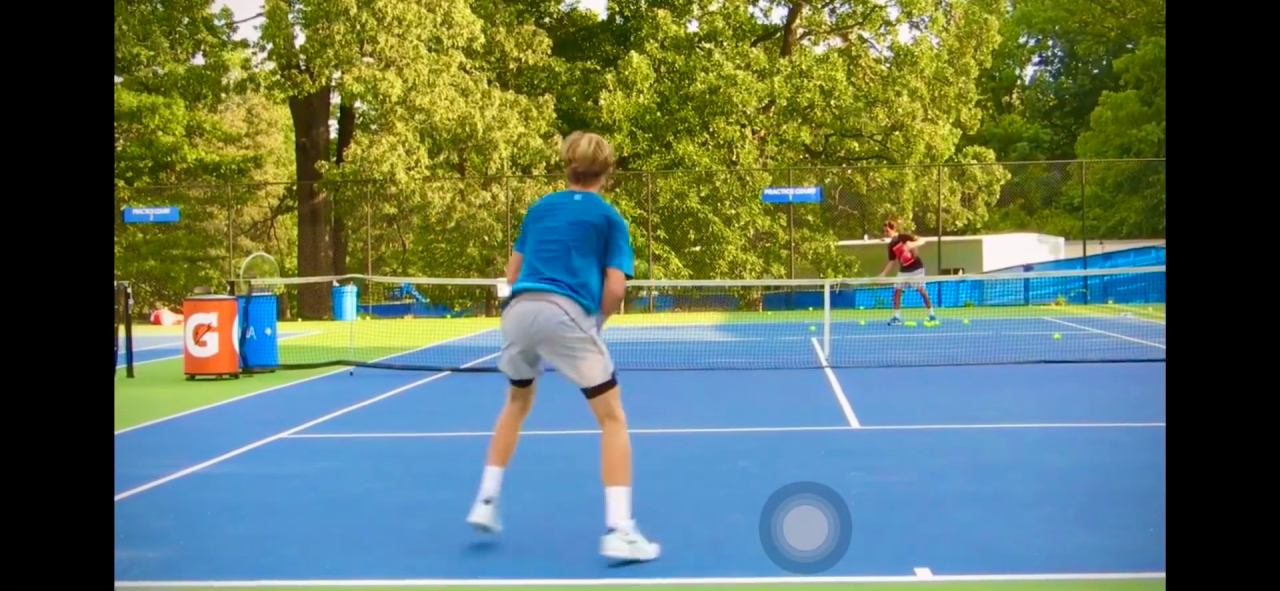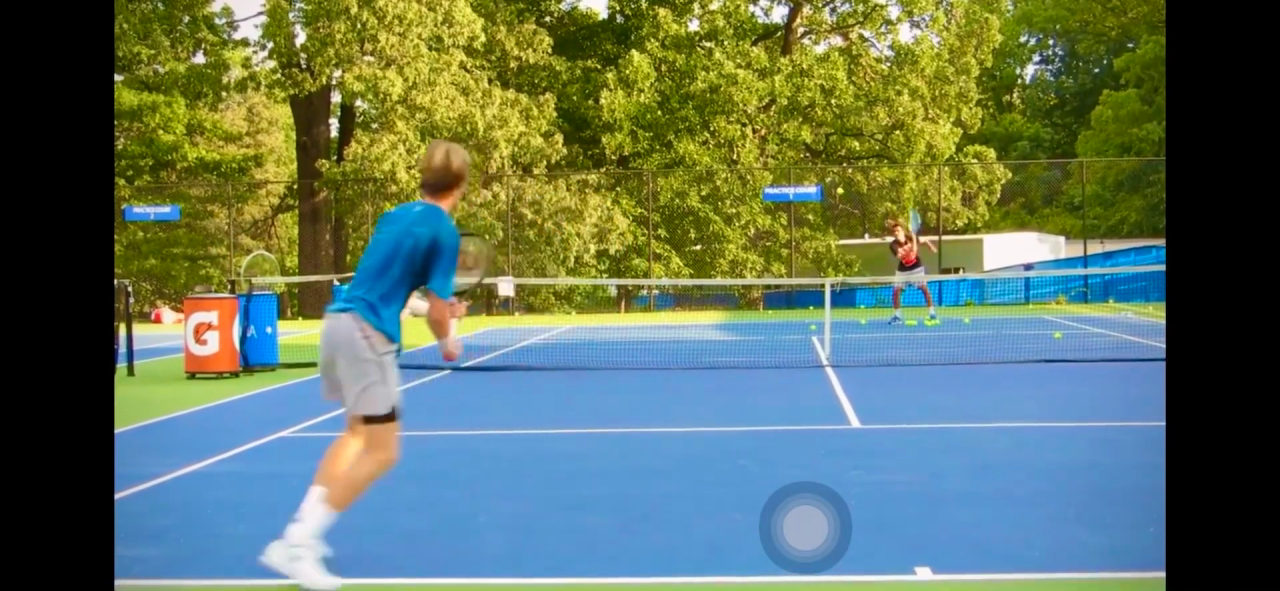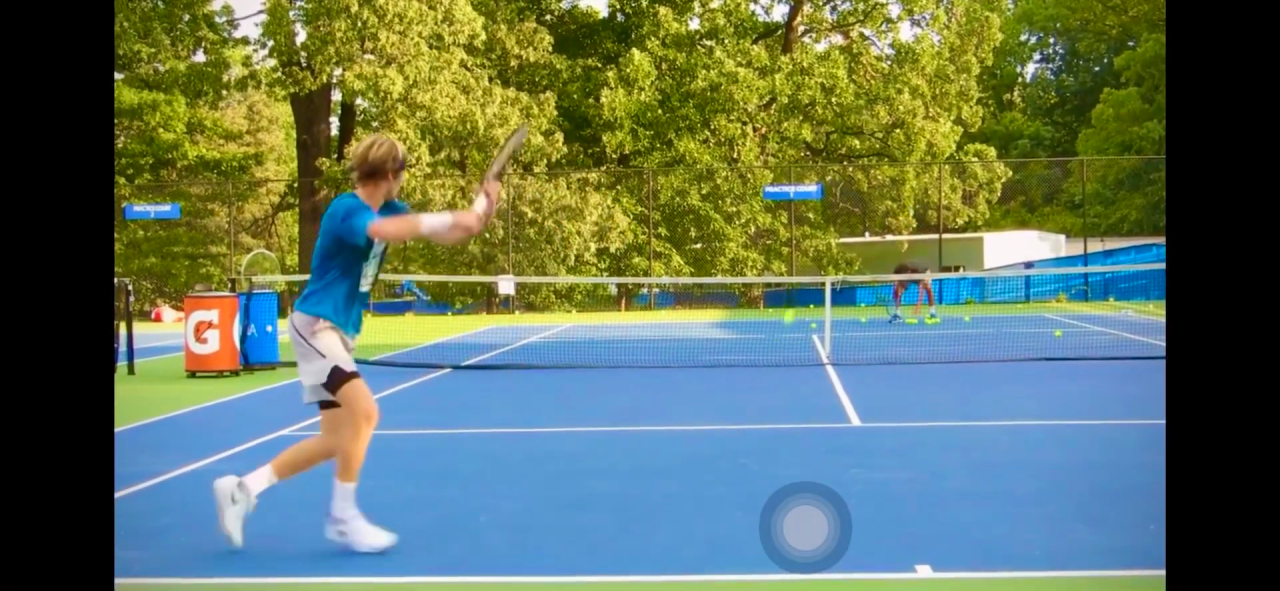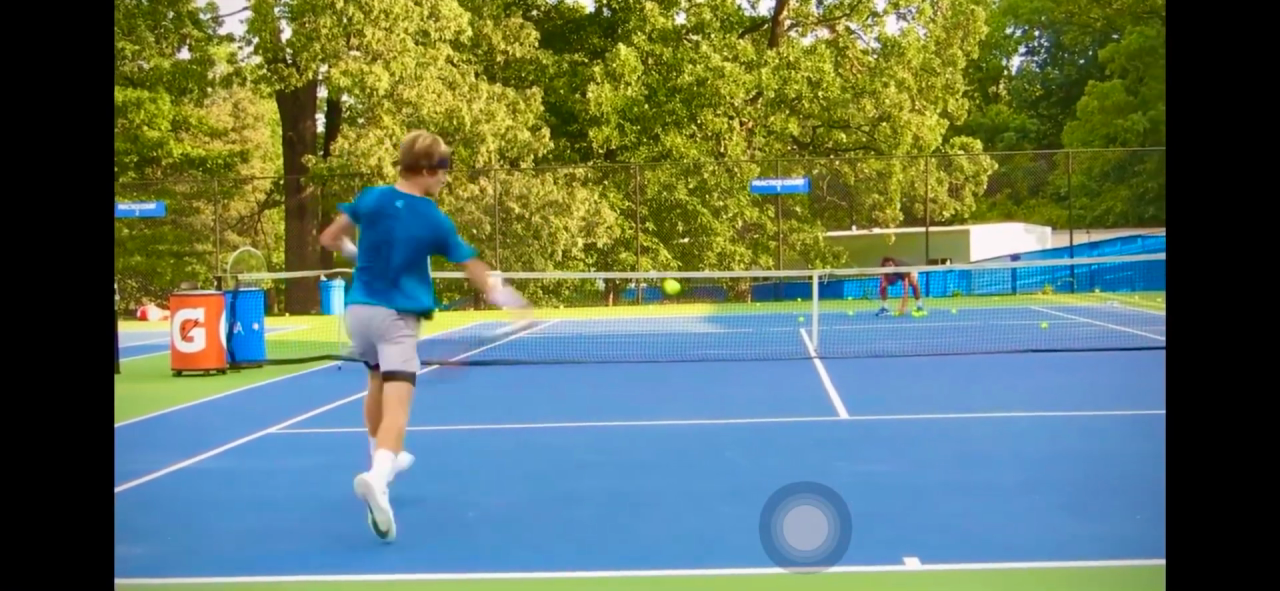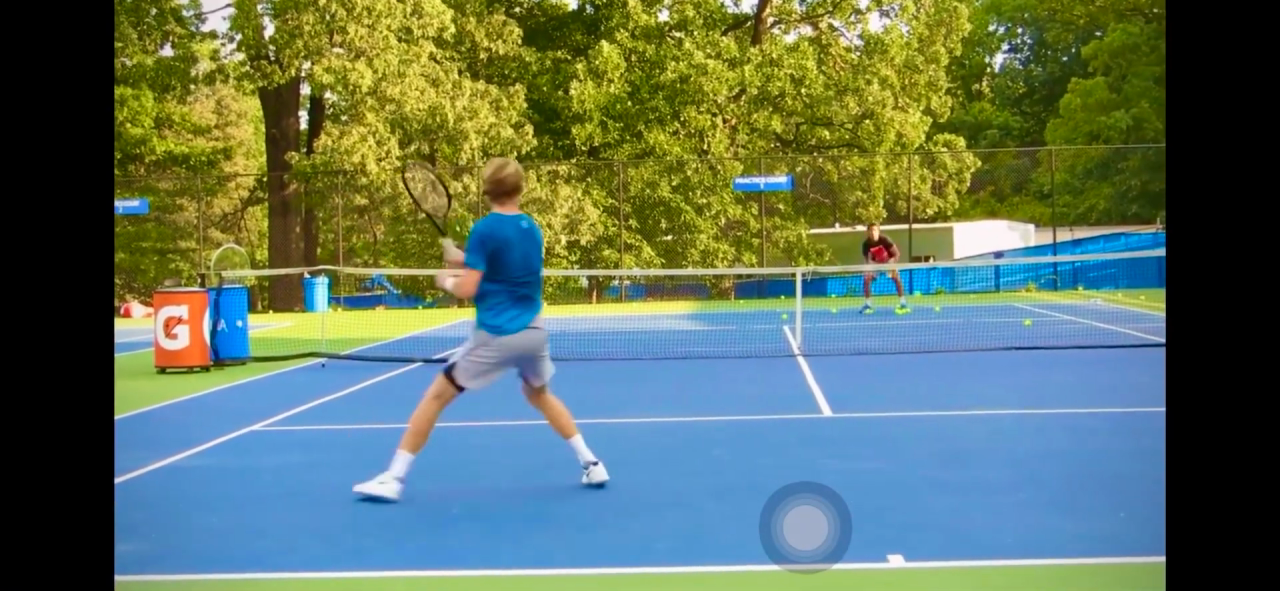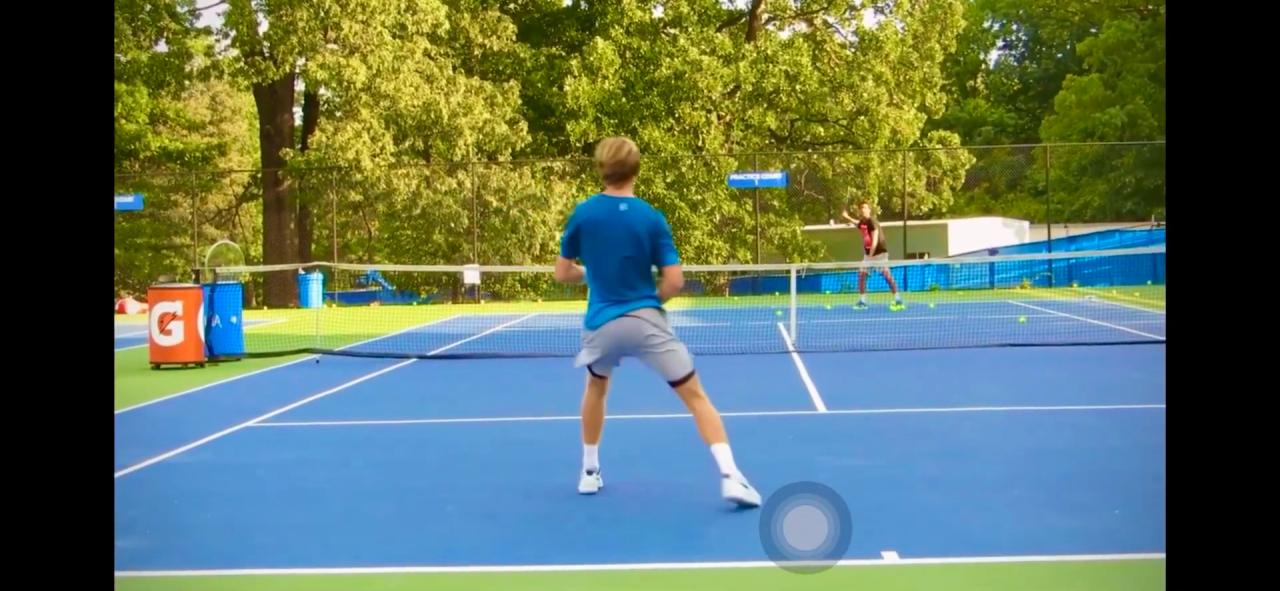
dt=0.5s
person 1, frame 1
left shoulder: (539, 208)
right shoulder: (609, 216)
left elbow: (511, 274)
right elbow: (615, 287)
right wrist: (595, 319)
left hip: (519, 312)
right hip: (568, 316)
left knee: (515, 406)
right knee: (614, 422)
left ankle: (487, 502)
right ankle: (619, 530)
person 1, frame 2
left shoulder: (396, 216)
right shoulder: (445, 231)
right elbow: (438, 309)
left wrist: (437, 313)
right wrist: (448, 342)
left hip: (339, 322)
right hip: (366, 336)
left knee: (357, 435)
right knee: (378, 453)
left ankle: (304, 523)
right ankle: (294, 546)
person 1, frame 3
left shoulder: (388, 210)
right shoulder: (345, 208)
left elbow: (440, 231)
right elbow: (380, 233)
left wrist: (479, 207)
right wrist: (455, 219)
left hip: (336, 330)
right hip: (315, 326)
left knee: (335, 438)
right knee: (363, 411)
left ankle: (241, 491)
right ankle: (346, 519)
person 1, frame 4
left shoulder: (370, 198)
right shoulder: (433, 221)
left elbow: (329, 239)
right elbow: (476, 272)
left wrist: (352, 251)
right wrist: (505, 296)
left hip: (357, 312)
right hip: (393, 319)
left knee: (378, 382)
right knee: (397, 410)
left ankle: (383, 459)
right ankle: (377, 477)
person 1, frame 5
left shoulder: (484, 229)
right shoulder: (533, 228)
left elbow: (467, 289)
left wrist: (448, 280)
right wrist: (465, 258)
left hip: (495, 334)
right hip: (534, 331)
left knee: (437, 397)
right knee: (540, 395)
left ankle: (394, 478)
right ankle: (590, 463)
person 1, frame 6
left shoulder: (582, 214)
right shoulder: (652, 218)
left elbow: (562, 274)
right elbow: (673, 282)
left hip: (601, 323)
right hip: (645, 320)
left knee: (596, 387)
right knee: (694, 396)
left ankle: (590, 471)
right ankle: (731, 478)
